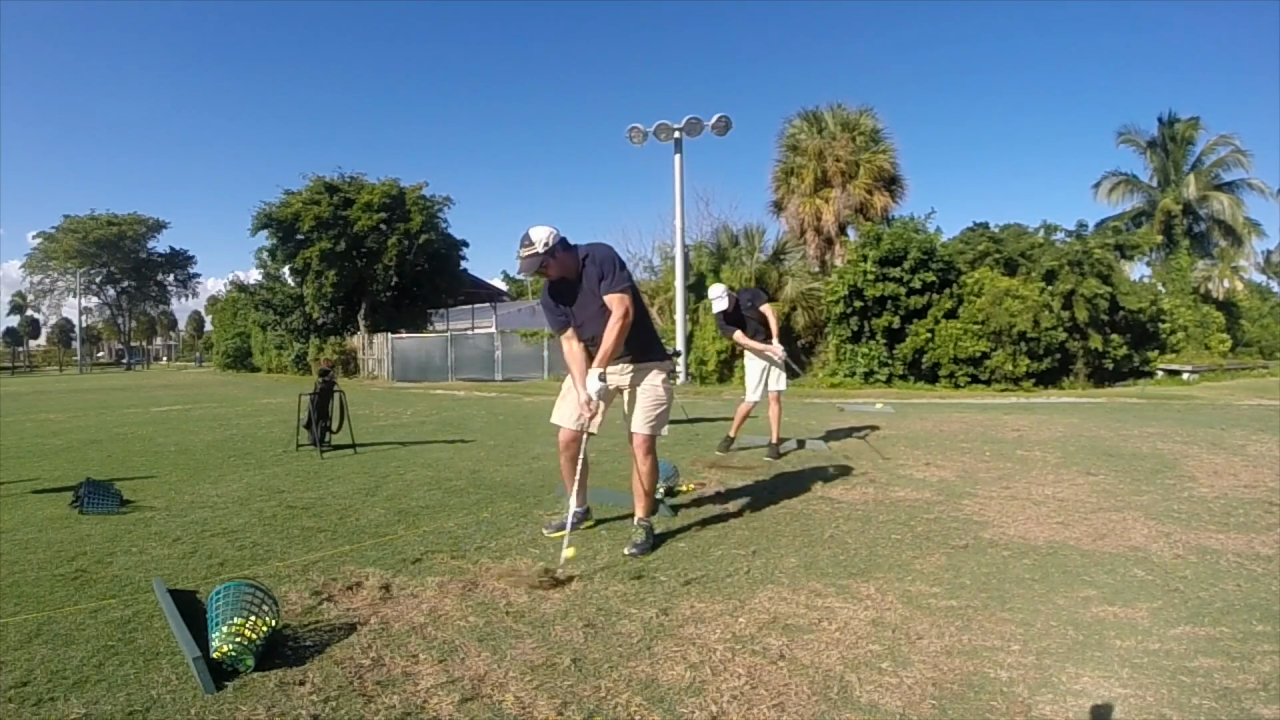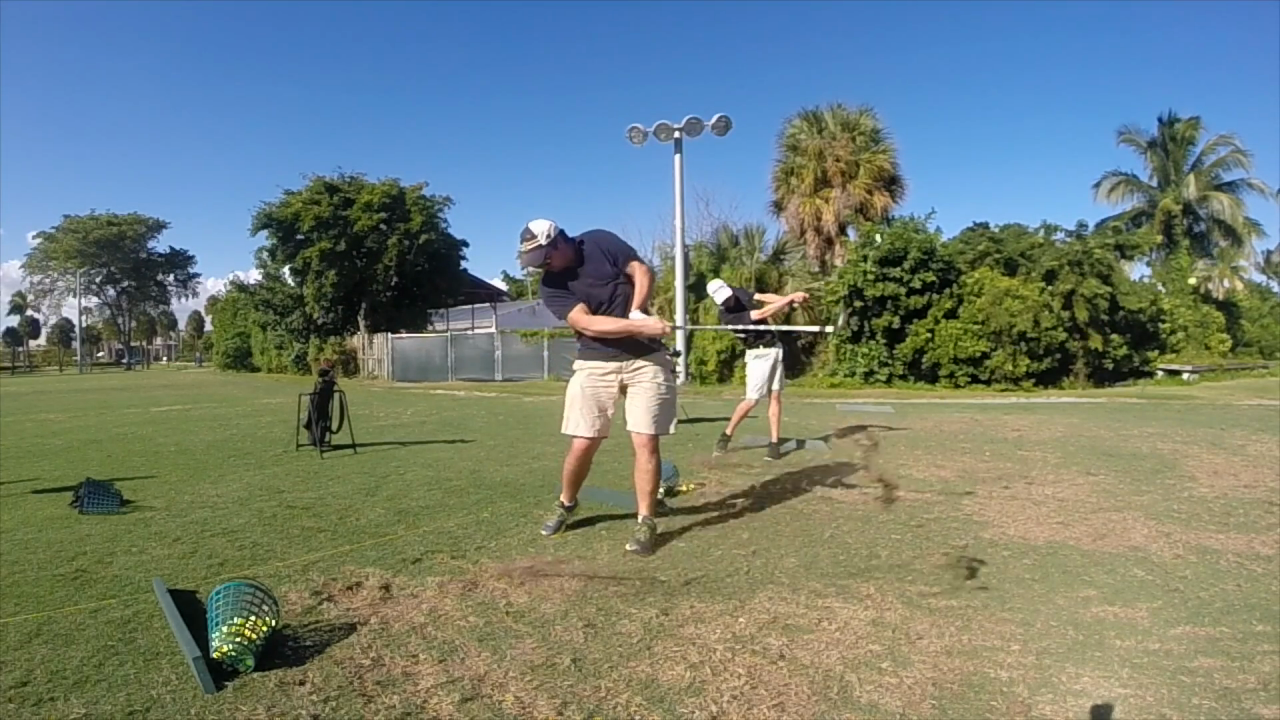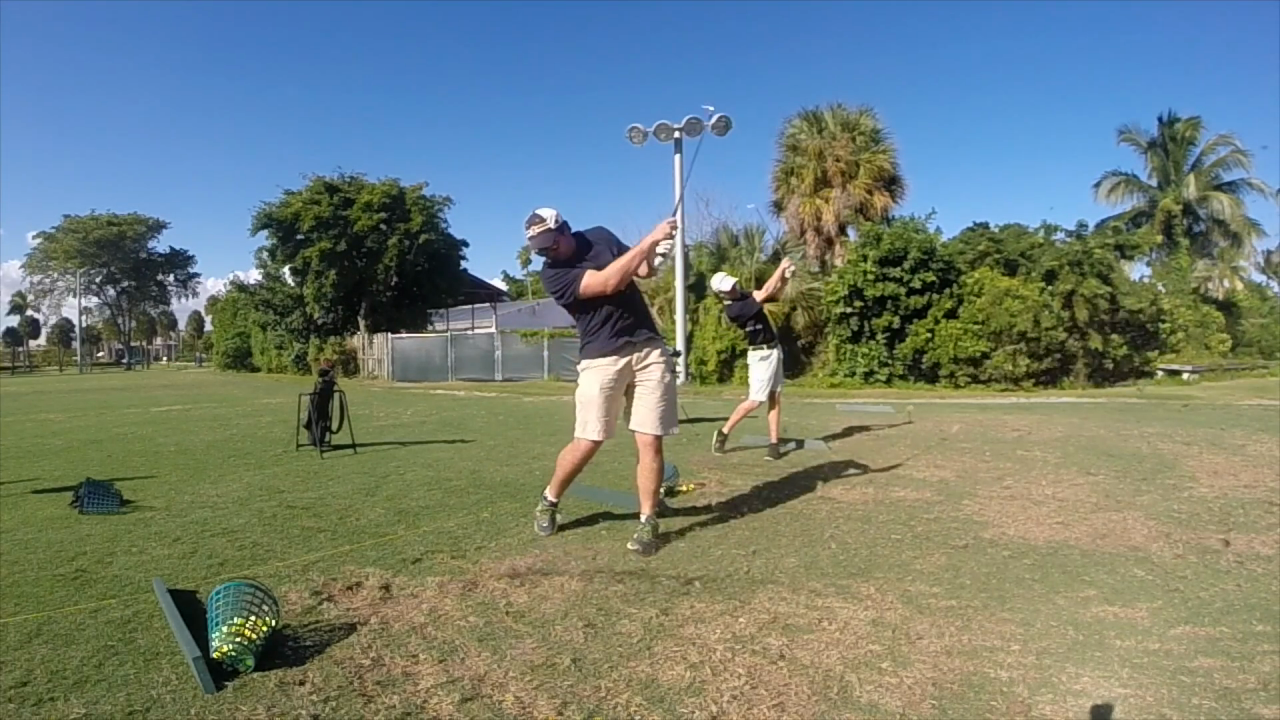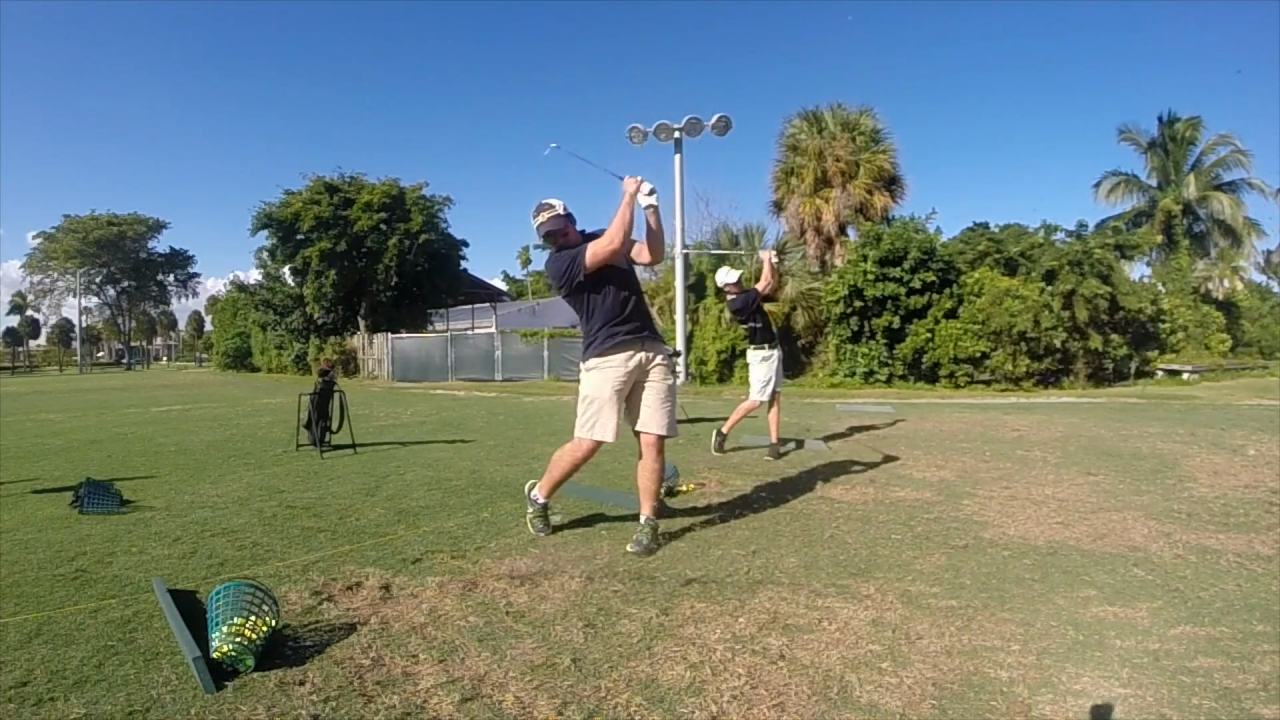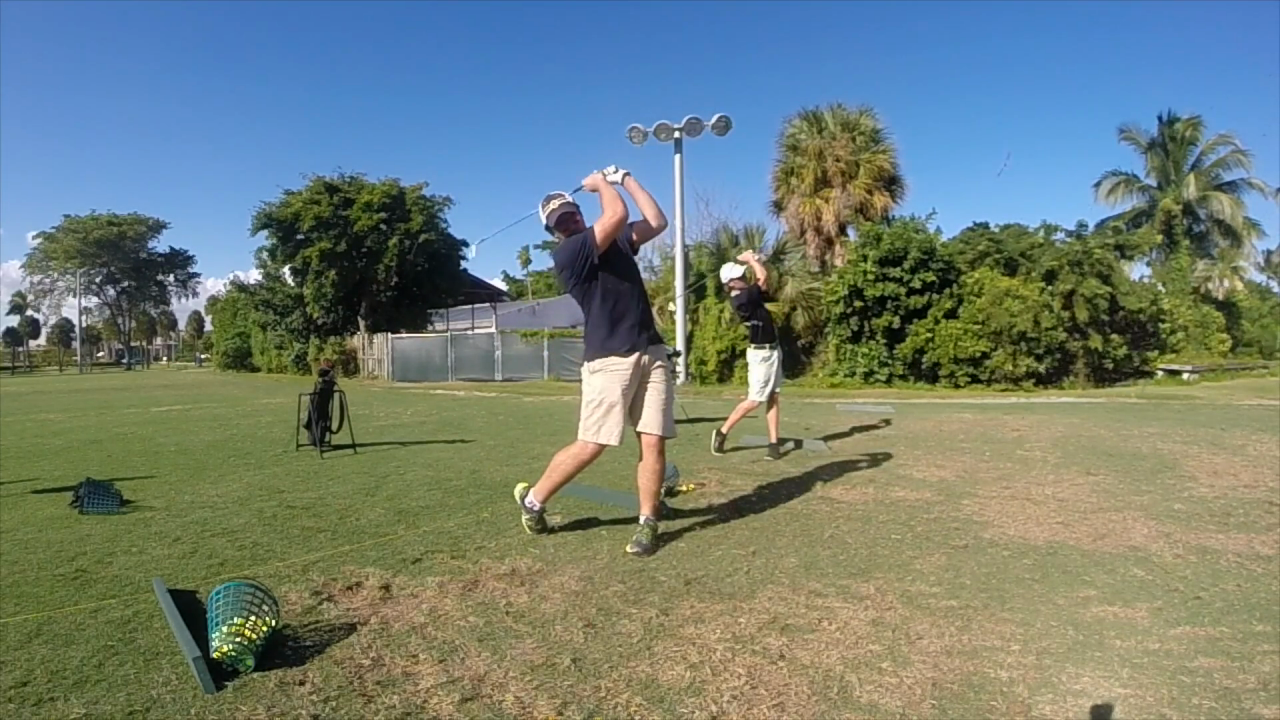
dt=0.4s
person 1, frame 1
left shoulder: (601, 257)
right shoulder: (550, 294)
left elbow: (621, 314)
right elbow: (572, 343)
left wrist: (598, 369)
right wrist: (582, 386)
left hip: (644, 363)
right hip: (592, 364)
left knee: (642, 442)
right knee: (568, 438)
left ankle: (643, 524)
right ankle: (579, 511)
person 1, frame 2
left shoulder: (600, 242)
right shoulder: (551, 285)
left elbow: (643, 271)
right elbow: (588, 324)
left wrist: (636, 312)
right wrist: (642, 327)
left hip: (646, 358)
right hip: (596, 363)
left knee: (646, 441)
right knee: (582, 445)
left ankle: (646, 522)
right ankle: (566, 504)
person 1, frame 3
left shoulder: (599, 237)
right shoulder: (553, 273)
left elbow: (641, 268)
right elbow: (608, 282)
left wrist: (655, 255)
right wrist: (650, 239)
left hip: (649, 350)
right hip: (602, 359)
left knee: (650, 441)
right knee: (586, 443)
left ankle: (648, 522)
right ankle: (550, 499)
person 1, frame 4
left shoulder: (600, 237)
right shoulder: (558, 264)
left elbow: (651, 256)
right elbow: (614, 245)
left wrist: (651, 210)
right wrist: (629, 195)
left hip: (652, 351)
right hip: (607, 359)
left knee: (652, 442)
right knee: (586, 444)
left ankle: (647, 522)
right ankle: (538, 496)
person 1, frame 5
left shoulder: (615, 239)
right shoulder: (568, 255)
left elbow: (657, 223)
right elbow: (618, 215)
left wrist: (624, 179)
right wrist: (601, 185)
left hip: (651, 353)
right hip: (609, 360)
left knee: (653, 443)
right knee: (591, 445)
left ankle: (648, 523)
right ankle: (533, 499)
person 2, frame 1
left shoulder: (749, 294)
right shoulder: (721, 318)
left elbow: (770, 312)
right elbow: (743, 341)
left wrist: (775, 340)
right wrist: (768, 349)
left hip: (774, 349)
right hip: (754, 355)
left knee: (774, 396)
right knee: (751, 401)
left ankle: (774, 443)
right ankle: (730, 436)
person 2, frame 2
left shoulder: (739, 293)
right shoulder: (726, 315)
left elbow: (764, 297)
right elbow: (762, 313)
left wrist: (790, 298)
right wrist: (789, 299)
left hip: (775, 349)
right hip: (758, 355)
left knee: (775, 397)
right knee: (751, 400)
left ankle: (774, 442)
right ankle: (727, 434)
person 2, frame 3
left shoulder: (741, 295)
right shoulder: (734, 309)
left elbow: (770, 291)
right elbow: (766, 292)
left wrist: (784, 276)
right wrist: (781, 266)
left hip: (774, 350)
right hip: (760, 355)
left knee: (775, 398)
right knee: (755, 401)
left ankle: (774, 443)
right ankle: (723, 432)
person 2, frame 4
left shoulder: (744, 295)
right shoulder: (738, 303)
left elbow: (771, 285)
right elbow: (765, 282)
left wrist: (770, 263)
right wrist: (765, 259)
left hip: (773, 350)
right hip: (761, 355)
left knee: (774, 398)
right knee: (755, 401)
left ankle: (774, 443)
right ankle: (723, 432)
person 2, frame 5
left shoulder: (748, 293)
right shoulder: (741, 299)
left elbow: (762, 281)
right elbow: (763, 277)
left wrist: (750, 260)
right wrist: (750, 259)
left hip: (773, 350)
right hip: (760, 354)
left knee: (773, 397)
right knee: (754, 400)
left ankle: (773, 443)
right ankle: (722, 432)
